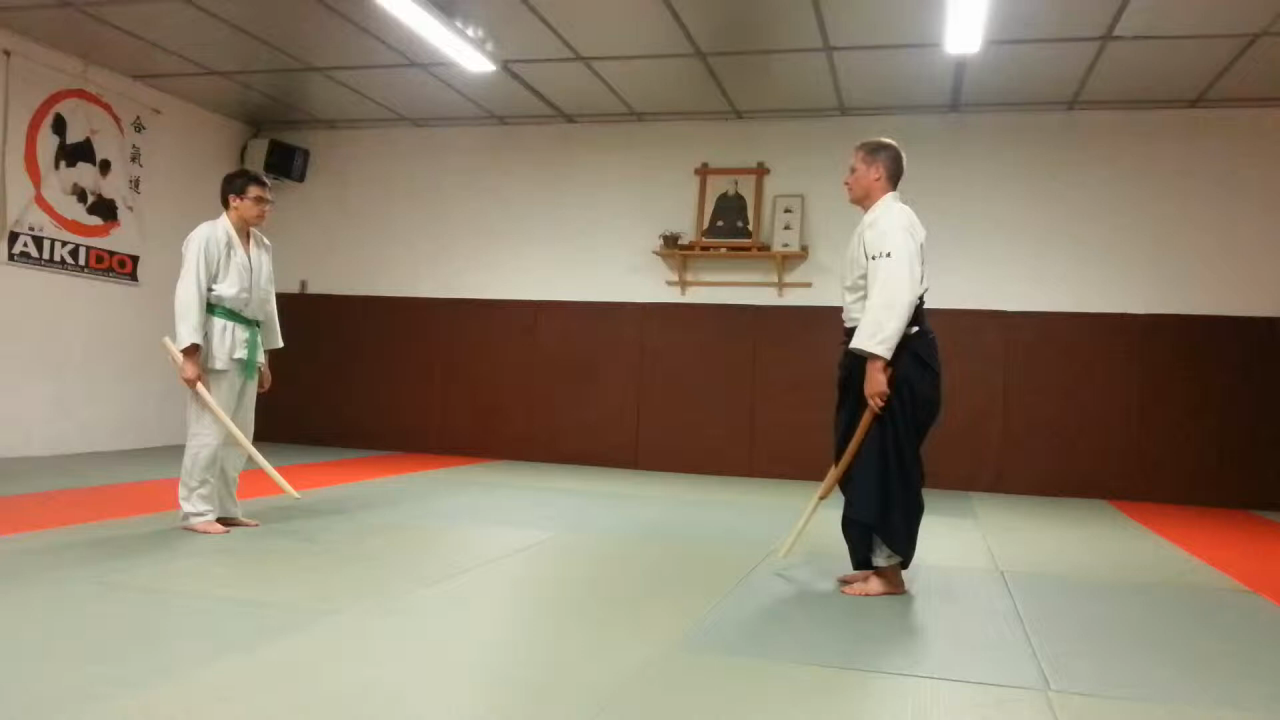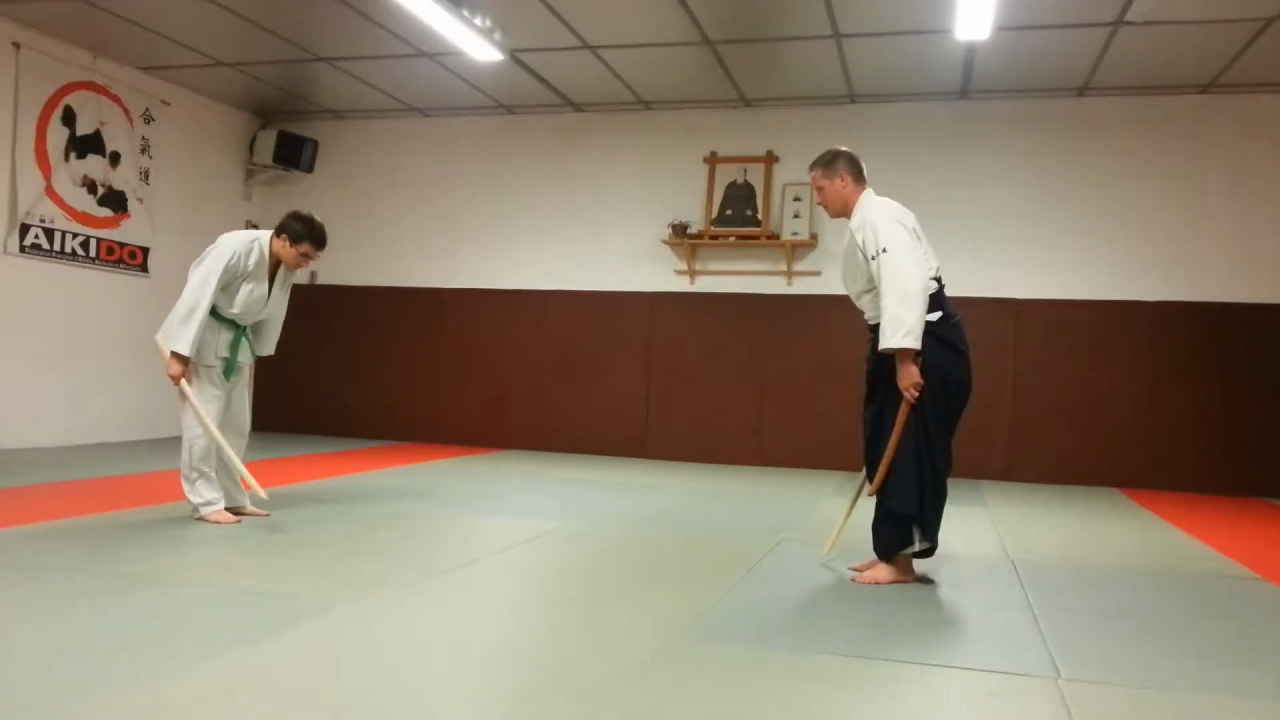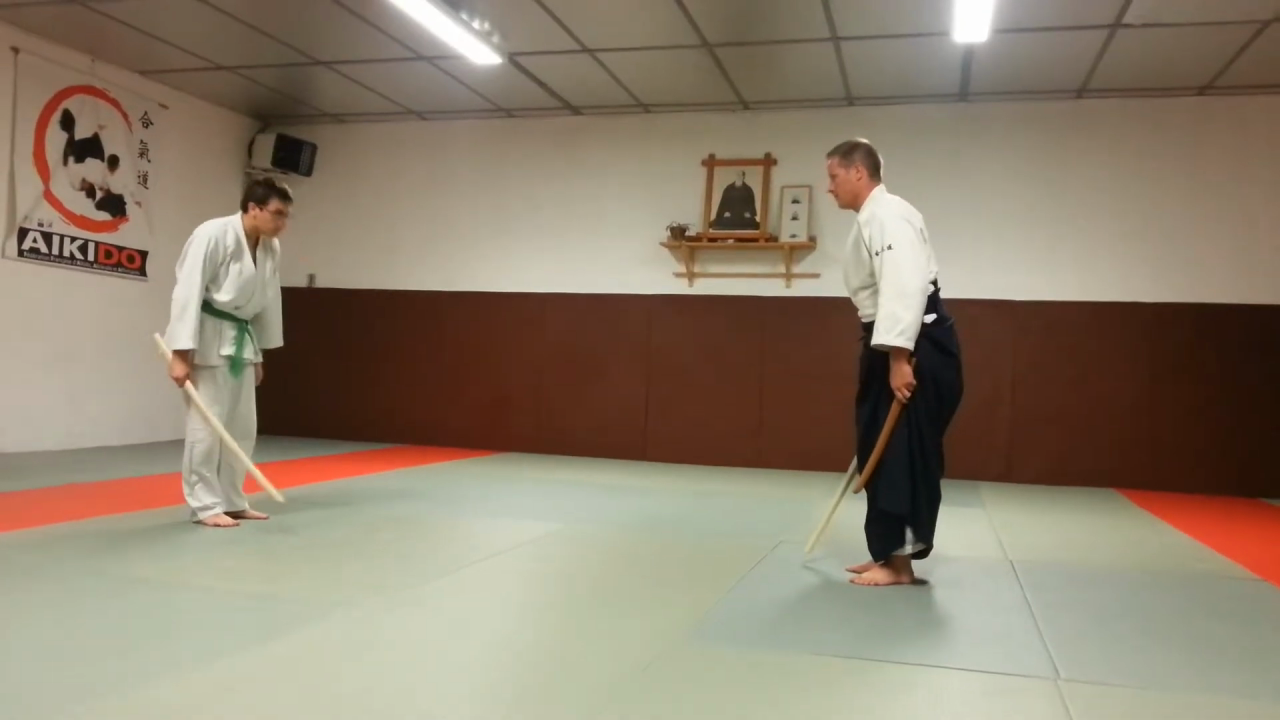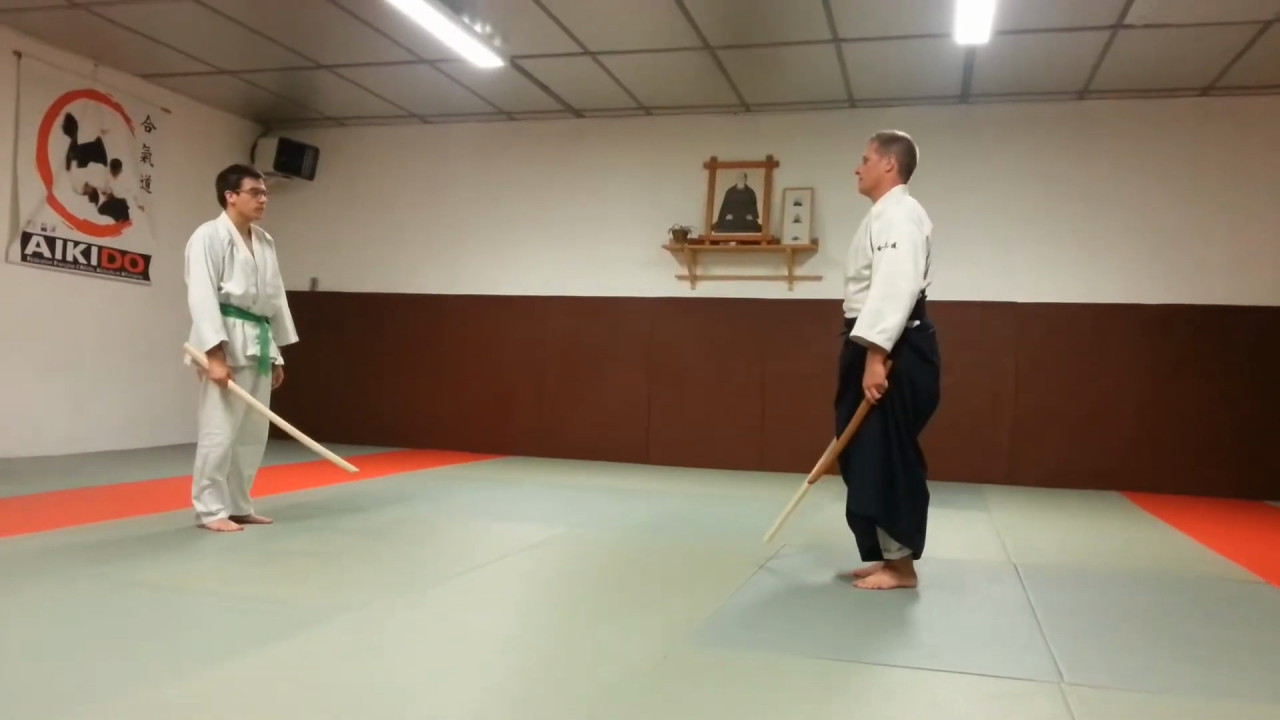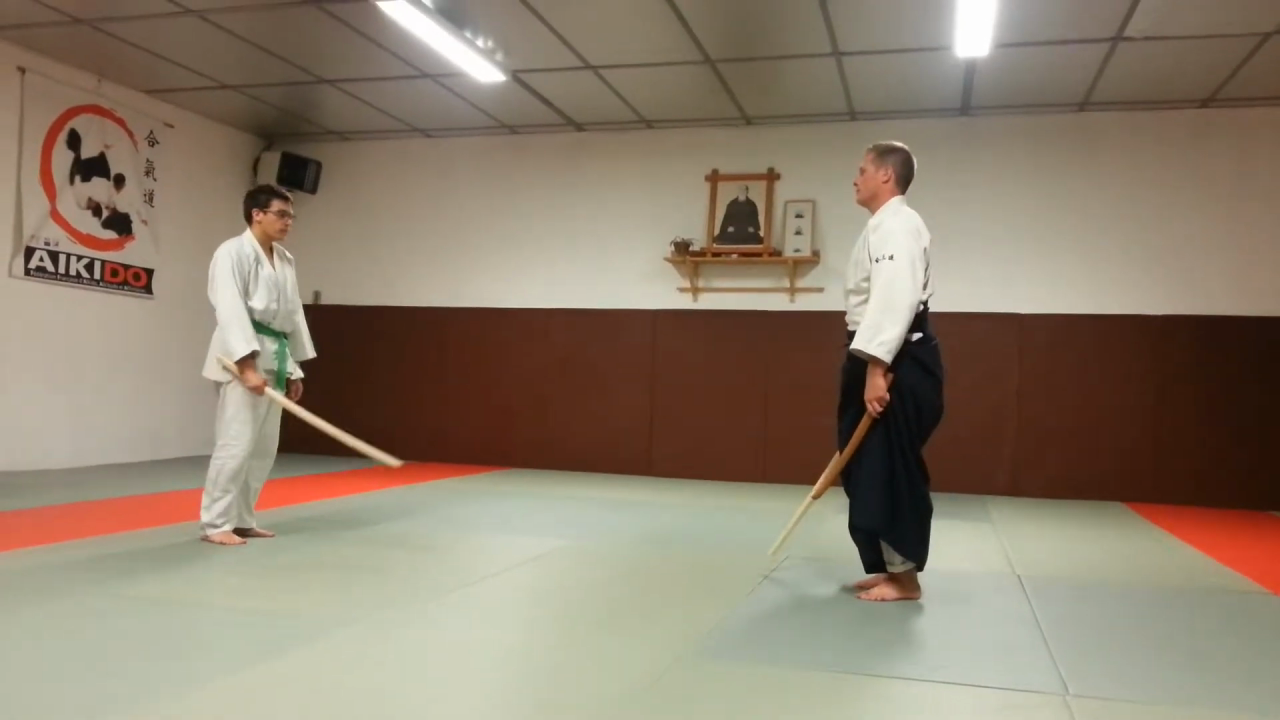
dt=0.7s
person 1, frame 1
left shoulder: (891, 221)
right shoulder: (877, 223)
left elbow: (894, 297)
left wrist: (876, 365)
left hip: (894, 359)
right hip: (881, 355)
left knee: (888, 463)
right knee: (865, 462)
left ankle: (888, 571)
right ankle: (877, 563)
person 1, frame 2
left shoulder: (879, 217)
right shoulder: (866, 224)
left elbow: (906, 287)
left wrist: (906, 360)
right wrist: (894, 357)
left hip: (926, 346)
right hip: (904, 344)
left knee: (911, 451)
right knee: (889, 450)
left ankle: (901, 559)
right ankle: (894, 551)
person 1, frame 3
left shoulder: (888, 214)
right shoulder: (872, 219)
left elbow: (905, 288)
left wrist: (900, 359)
left hip: (916, 348)
right hip: (896, 345)
left knee: (904, 453)
right knee: (881, 451)
left ankle: (900, 562)
right ankle: (890, 553)
person 1, frame 4
left shoulder: (899, 213)
right shoulder: (884, 215)
left elbow: (896, 289)
left wrist: (876, 357)
left hip: (893, 351)
right hip: (878, 346)
left knee: (887, 456)
right knee: (867, 454)
left ankle: (900, 564)
right ankle: (888, 556)
person 1, frame 5
left shoulder: (896, 224)
right shoulder: (882, 226)
left elbow: (894, 300)
left wrist: (876, 370)
left hip: (897, 363)
right hip: (881, 359)
left knee: (892, 468)
right knee: (869, 467)
left ankle: (903, 576)
right ankle: (887, 566)
person 2, frame 1
left shoulder: (262, 246)
right shoulder: (207, 237)
right elbow: (190, 295)
left wrist: (264, 358)
right wrist: (190, 355)
left hip: (247, 346)
right hip: (217, 345)
left knee: (238, 434)
right knee: (209, 430)
left ankle: (224, 508)
right ankle: (197, 512)
person 2, frame 2
left shoulder: (287, 266)
right shoulder: (236, 248)
right elbow: (196, 297)
left wrist: (251, 357)
right wrist: (179, 355)
left hip: (236, 342)
right hip: (203, 339)
left knee: (236, 424)
right knee: (203, 421)
left ankle: (231, 498)
right ankle: (206, 502)
person 2, frame 3
left shoulder: (271, 248)
right shoulder: (212, 235)
right elbow: (187, 294)
left wrist: (259, 355)
right wrist: (181, 355)
left hip: (240, 341)
right hip: (208, 340)
left knee: (243, 427)
right knee: (205, 426)
left ankle: (232, 501)
right ankle: (206, 506)
person 2, frame 4
left shoulder: (264, 241)
right shoulder: (208, 237)
right elbow: (203, 298)
left wrist: (276, 353)
right wrist: (215, 355)
left hip: (258, 343)
right hip: (227, 342)
left knee: (253, 432)
right knee: (220, 429)
left ankle: (238, 506)
right ankle: (211, 510)
person 2, frame 5
left shoulder: (284, 260)
right shoulder: (233, 253)
left elbow: (293, 315)
right elbow: (231, 311)
left wrist: (294, 367)
right wrist: (248, 365)
left hip: (274, 357)
right hip: (243, 356)
left knee: (263, 445)
right knee: (237, 440)
left ankle: (240, 519)
right ankle: (216, 522)
